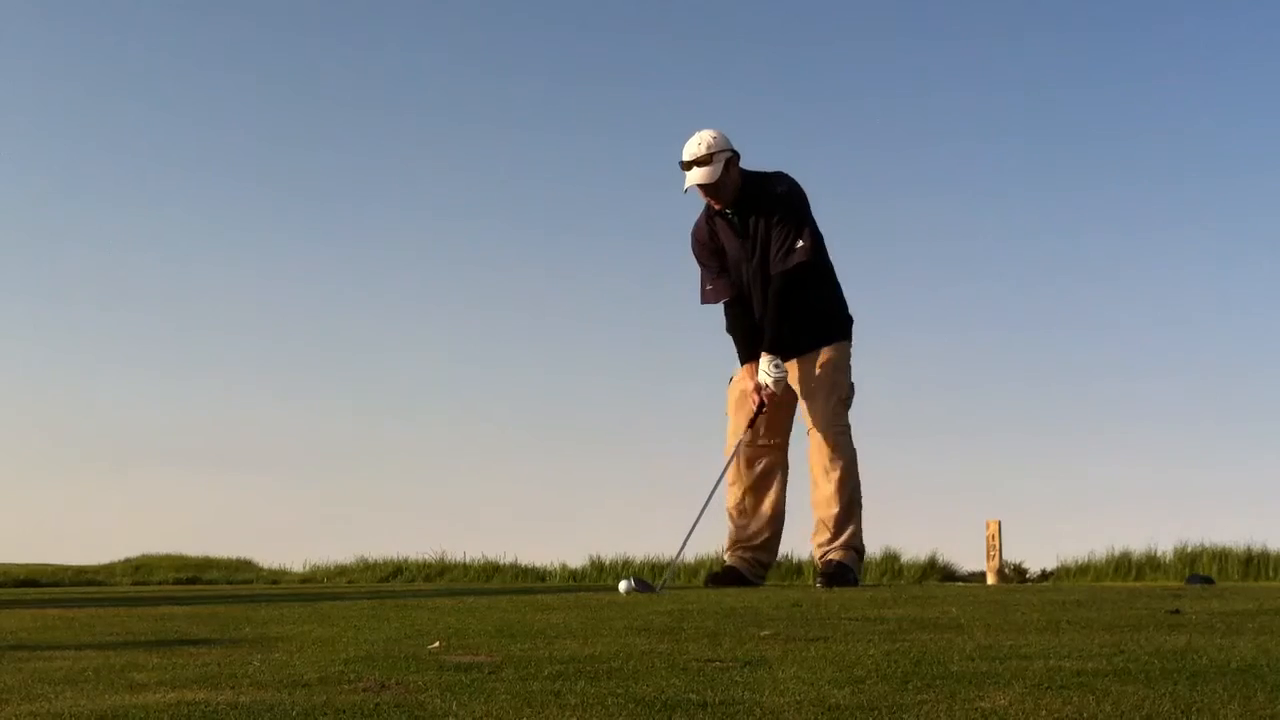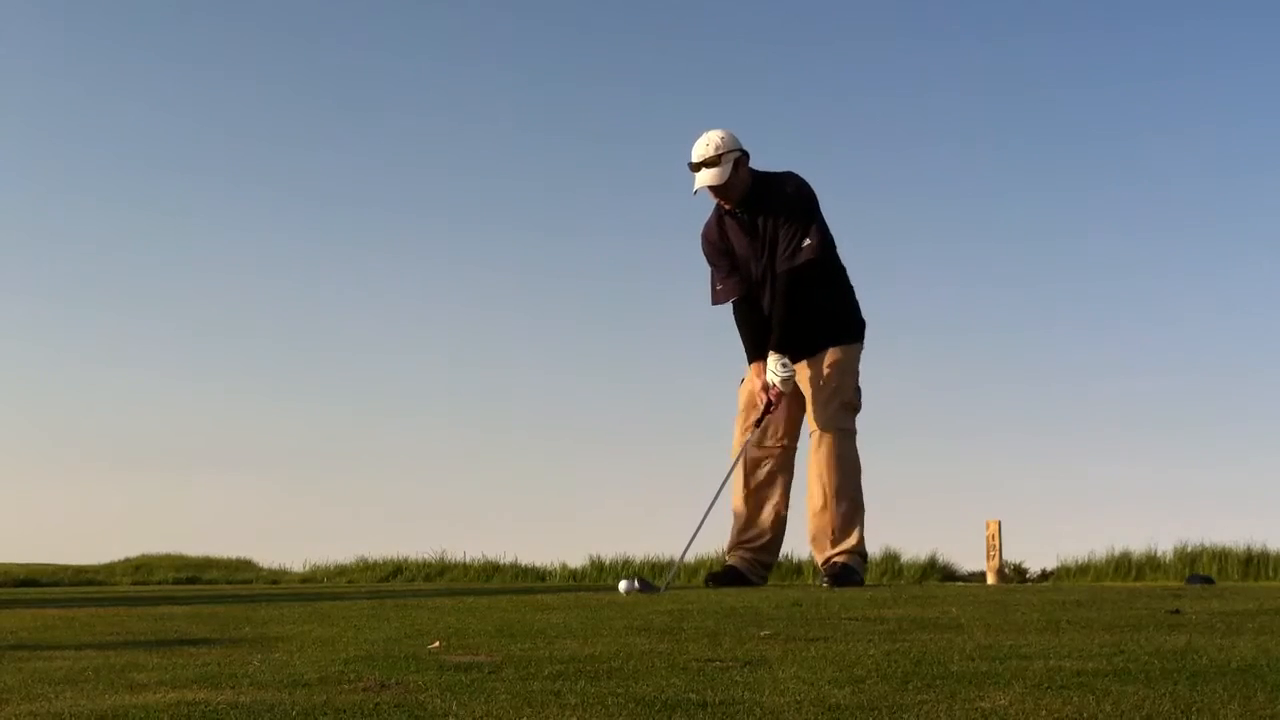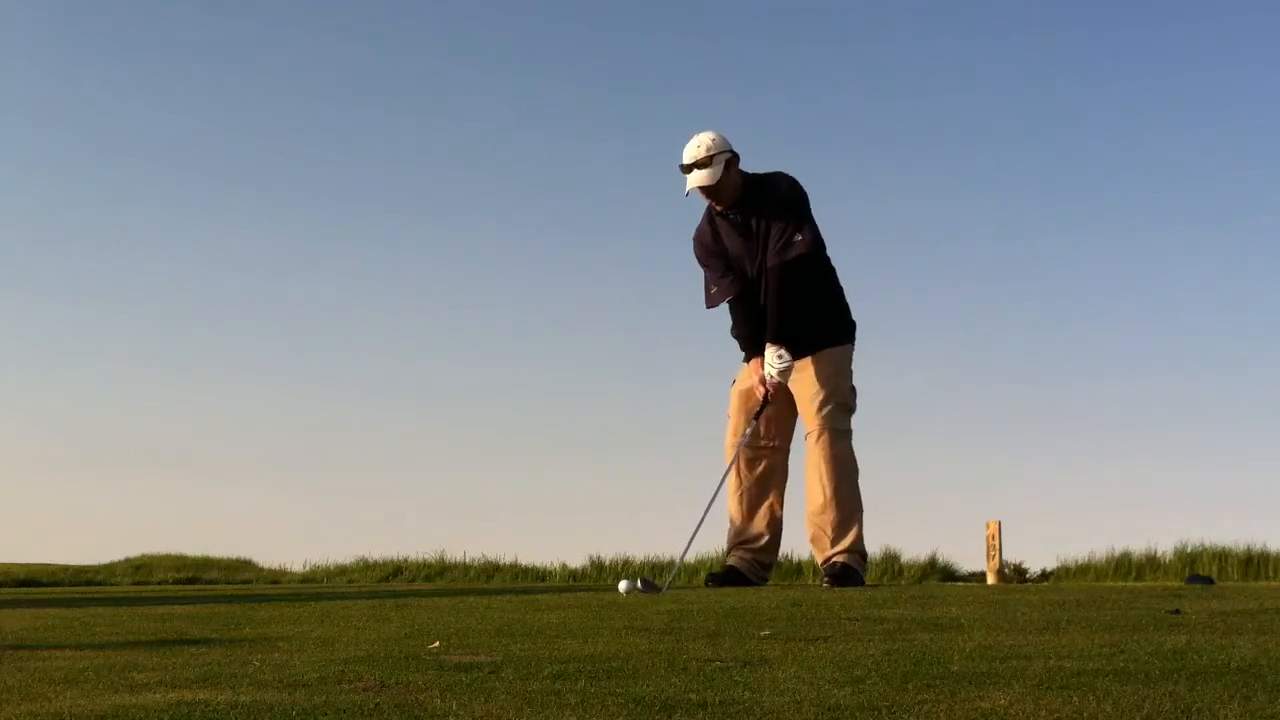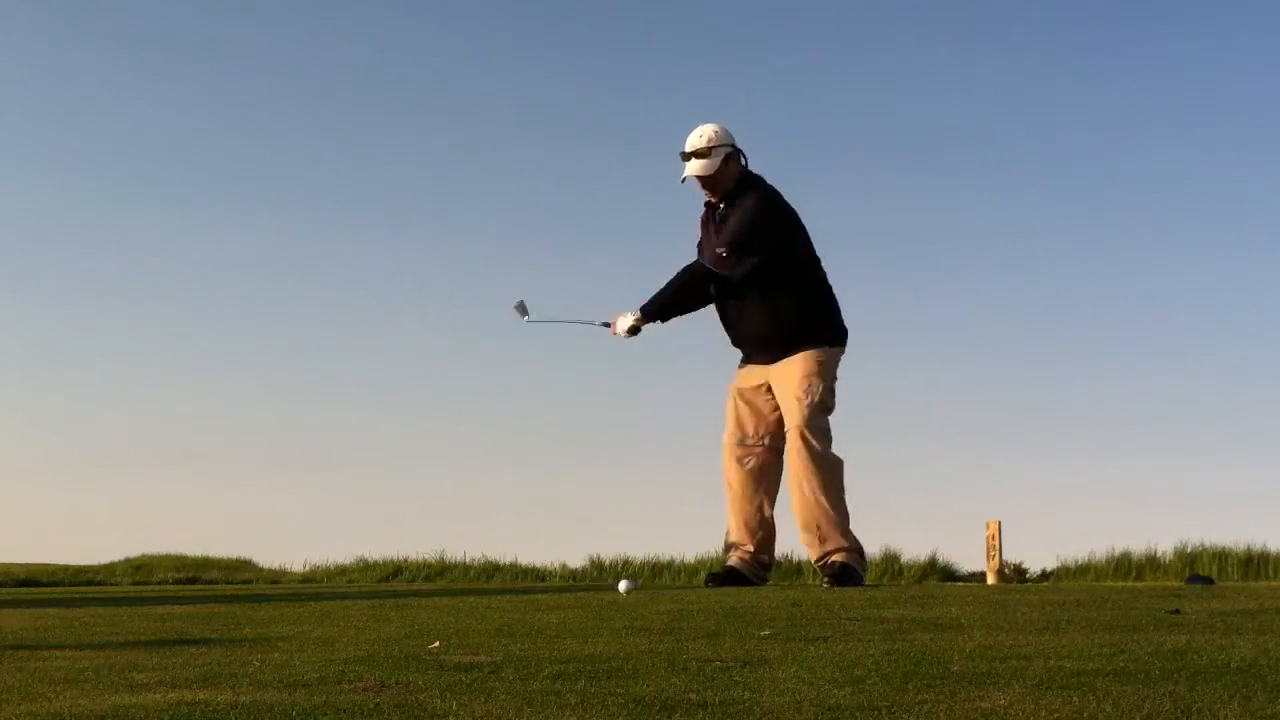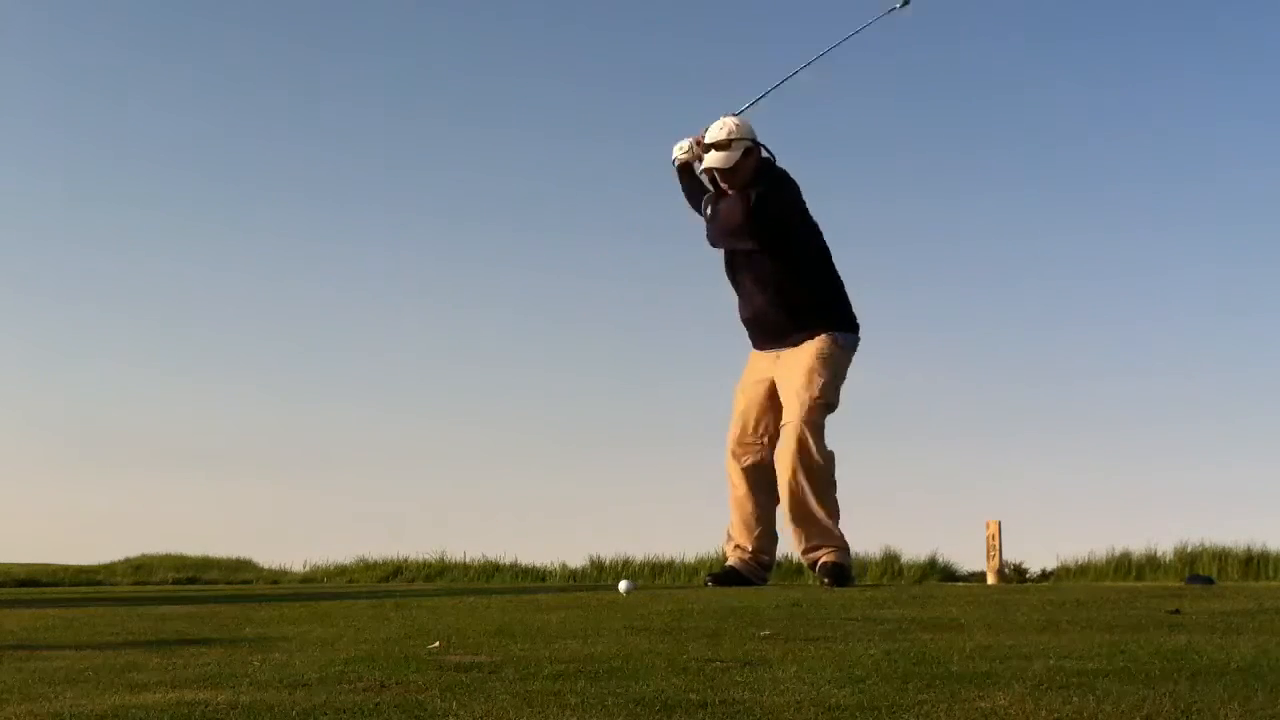
dt=0.5s
person 1, frame 1
left shoulder: (781, 194)
right shoulder: (705, 231)
left elbow: (788, 279)
right elbow: (732, 301)
left wrist: (771, 355)
right wrist: (749, 364)
left hip: (818, 336)
right hip: (757, 347)
left knee: (827, 434)
right knee: (749, 447)
left ankle: (840, 557)
right ankle: (747, 560)
person 1, frame 2
left shoulder: (791, 194)
right shoulder: (716, 231)
left elbow: (796, 277)
right elbow: (742, 300)
left wrist: (780, 353)
right wrist: (757, 363)
left hip: (828, 338)
right hip: (767, 348)
left knee: (830, 435)
right knee: (757, 446)
left ankle: (842, 558)
right ankle: (748, 560)
person 1, frame 3
left shoulder: (782, 193)
right shoulder: (707, 234)
left elbow: (786, 271)
right elbow: (737, 298)
left wrist: (777, 345)
right wrist: (755, 357)
left hip: (819, 340)
right hip: (760, 350)
left knee: (826, 436)
right knee: (748, 443)
left ankle: (842, 558)
right ankle: (749, 558)
person 1, frame 4
left shoulder: (759, 204)
right shoulder: (714, 213)
left elbow: (708, 272)
right elbow: (707, 283)
left wrist: (644, 314)
right wrist: (652, 315)
left hip: (805, 342)
right hip: (757, 353)
left knee: (804, 435)
right knee: (744, 448)
left ankle: (838, 555)
right ankle: (748, 558)
person 1, frame 5
left shoulder: (771, 195)
right shoulder: (742, 191)
left elbow: (719, 225)
right elbow: (714, 209)
left wrist: (698, 183)
right wrist: (689, 167)
left hip: (817, 336)
right hip: (771, 345)
left knee: (798, 437)
right knee: (745, 448)
left ankle: (827, 556)
right ankle: (749, 557)
